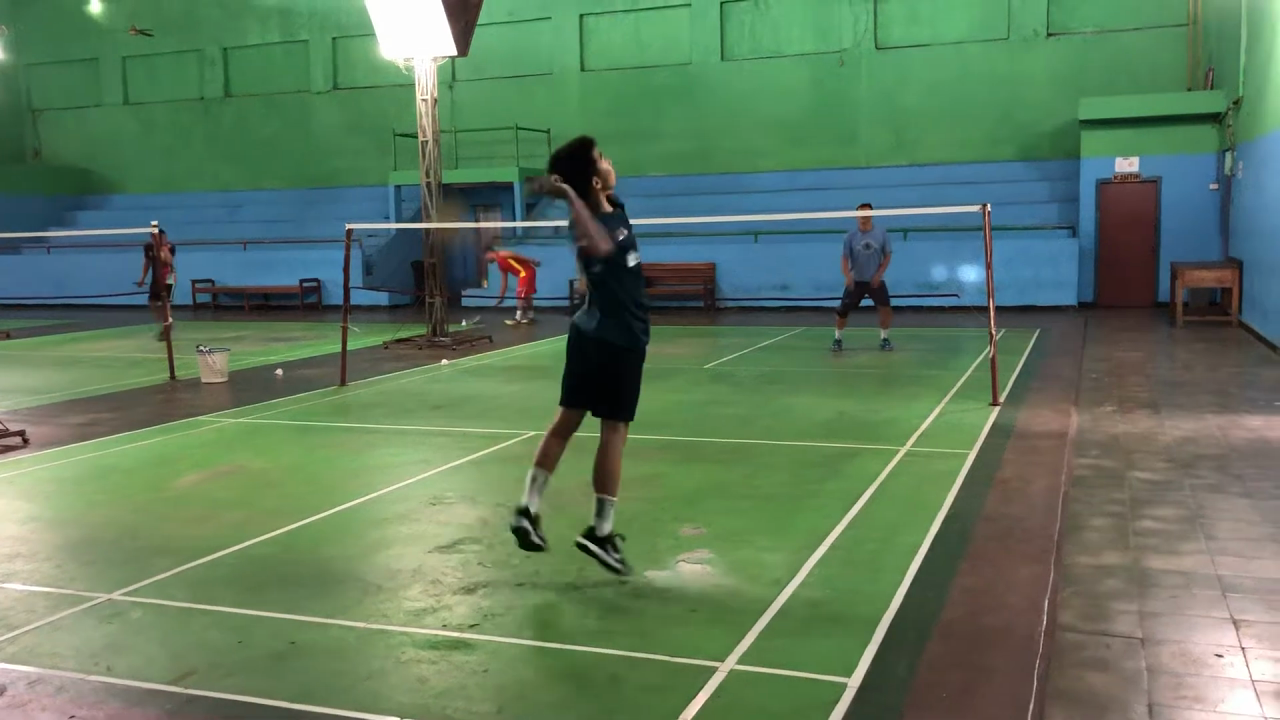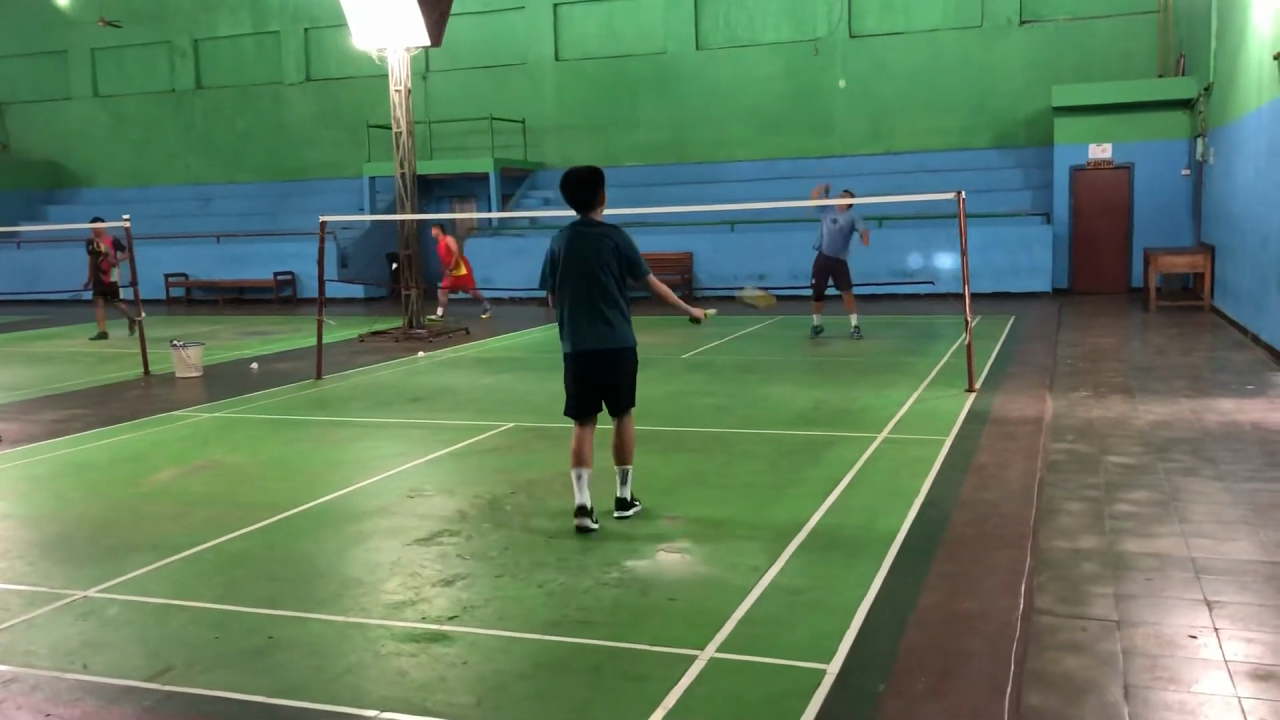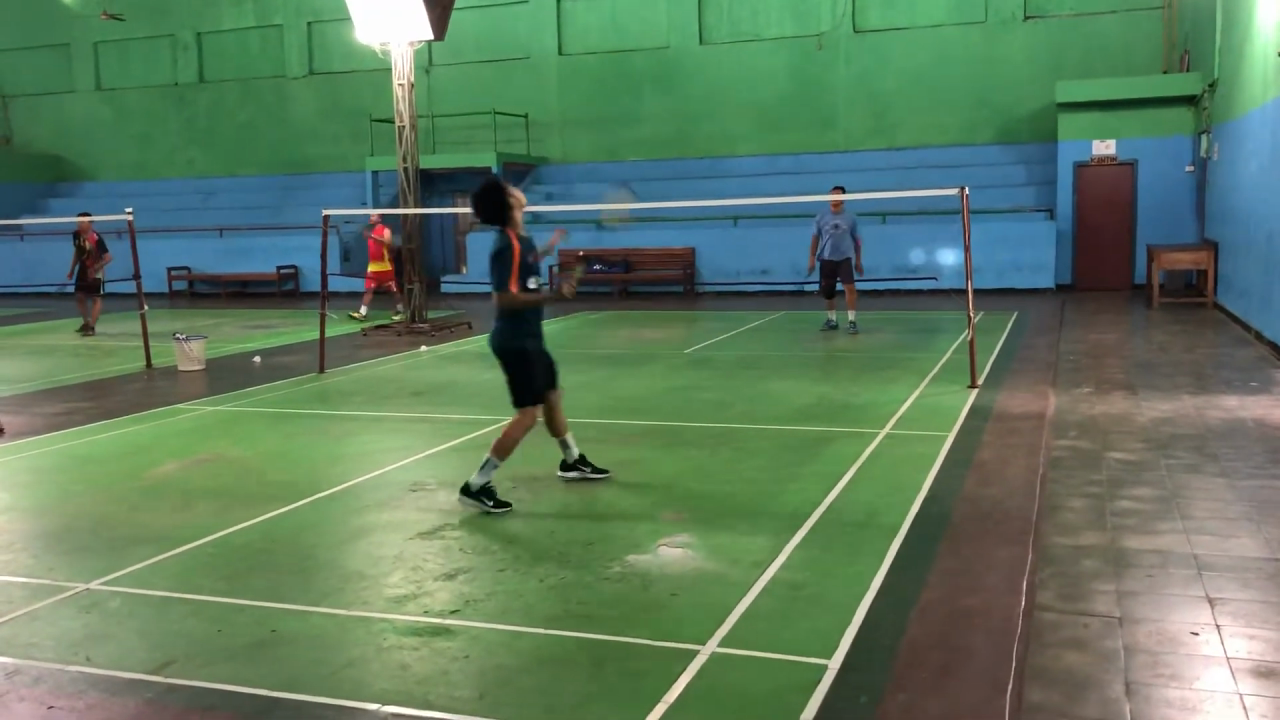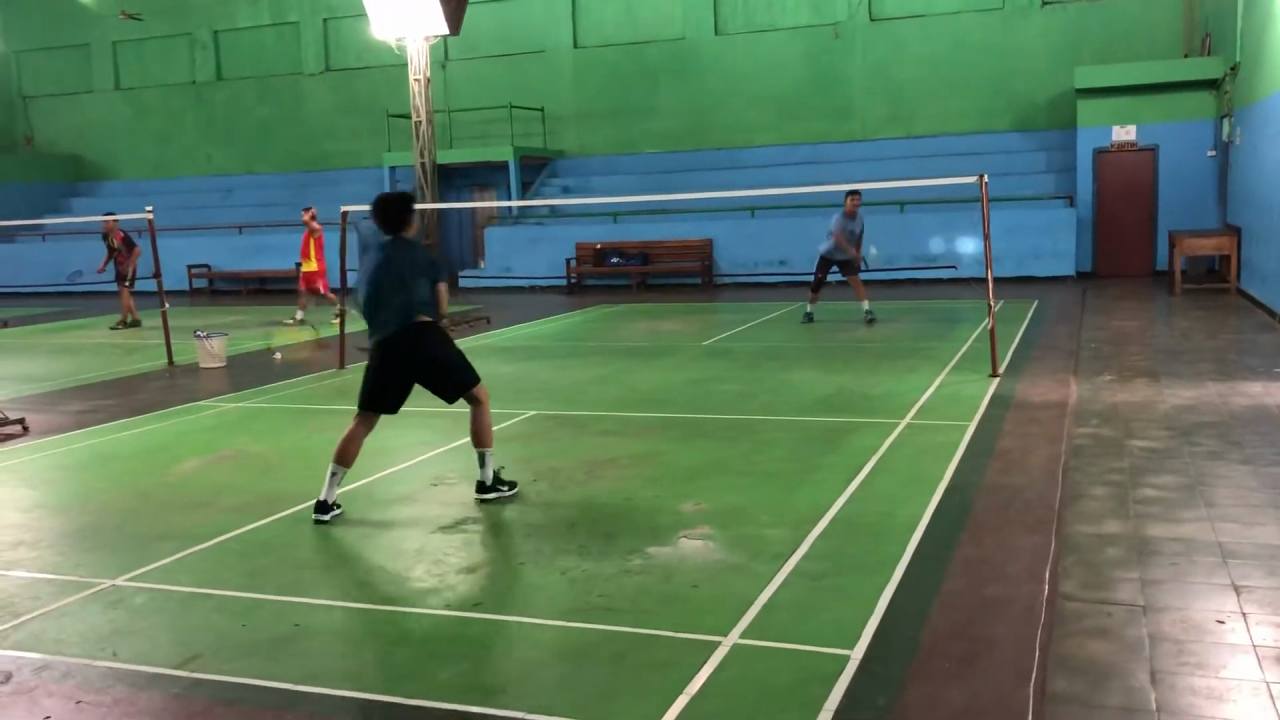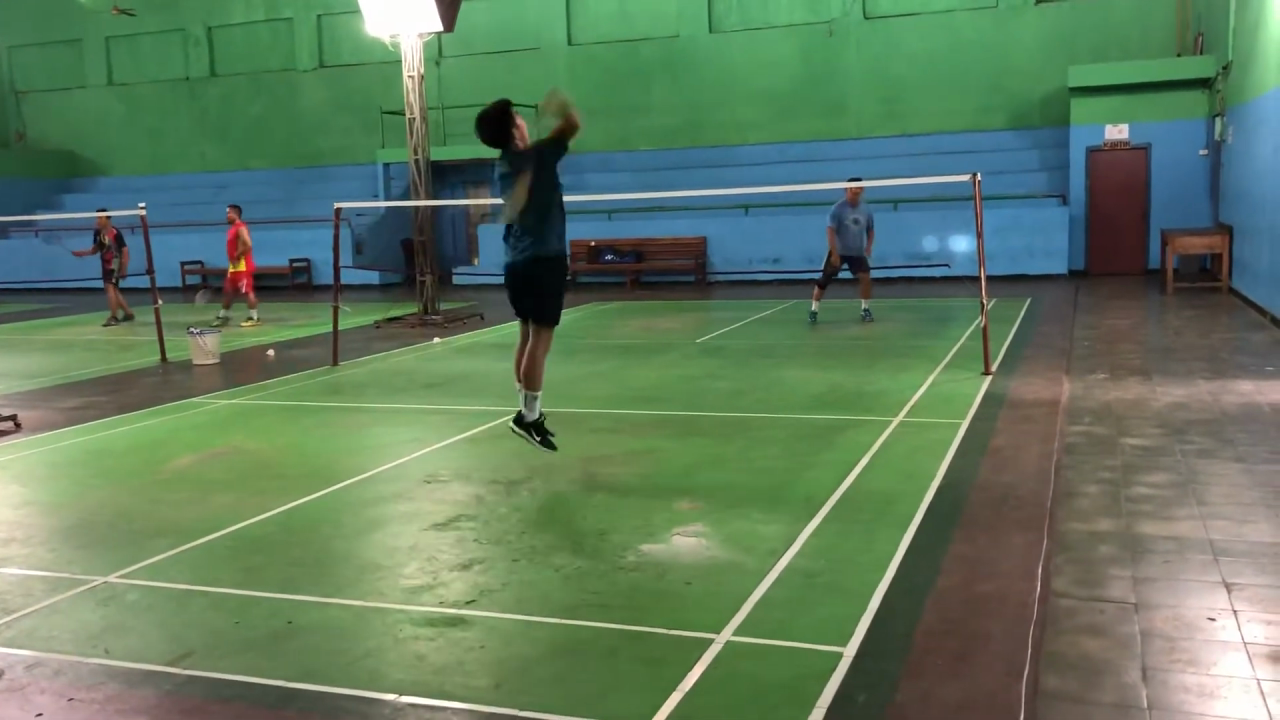
dt=1s
person 1, frame 1
left shoulder: (613, 210)
right shoulder: (593, 223)
right elbow: (599, 247)
right wrist: (570, 196)
left hip: (591, 333)
right hip: (618, 338)
left knee: (567, 419)
right knee: (613, 429)
left ankle: (530, 510)
right ankle: (601, 531)
person 1, frame 2
left shoulder: (559, 241)
right shoulder: (615, 237)
left elbow: (552, 300)
right elbow: (651, 283)
right wrist: (690, 310)
left hip: (577, 347)
right hip: (618, 344)
left knee: (583, 426)
right knee: (623, 418)
left ankle: (582, 505)
right ankle: (623, 497)
person 1, frame 3
left shoulder: (519, 241)
right shoulder: (509, 245)
right elbow: (504, 298)
left wrist: (548, 248)
right wrist: (552, 294)
left hip: (527, 337)
right hip: (515, 341)
left knee: (552, 398)
right knee: (529, 413)
left ankle: (572, 461)
right ankle: (477, 485)
person 1, frame 4
left shoulder: (372, 260)
right shoulder: (421, 253)
left elbow: (370, 307)
right elbow: (441, 308)
left hip: (386, 345)
right hip: (424, 335)
left knee: (363, 422)
right knee: (479, 398)
left ankle: (326, 500)
right ankle: (487, 480)
person 1, frame 5
left shoulder: (508, 167)
right shoulder: (536, 157)
right elbow: (573, 126)
left hip: (518, 261)
right hip: (544, 258)
left knee: (528, 336)
right knee: (539, 339)
left ankle: (527, 411)
right ankle: (530, 416)
